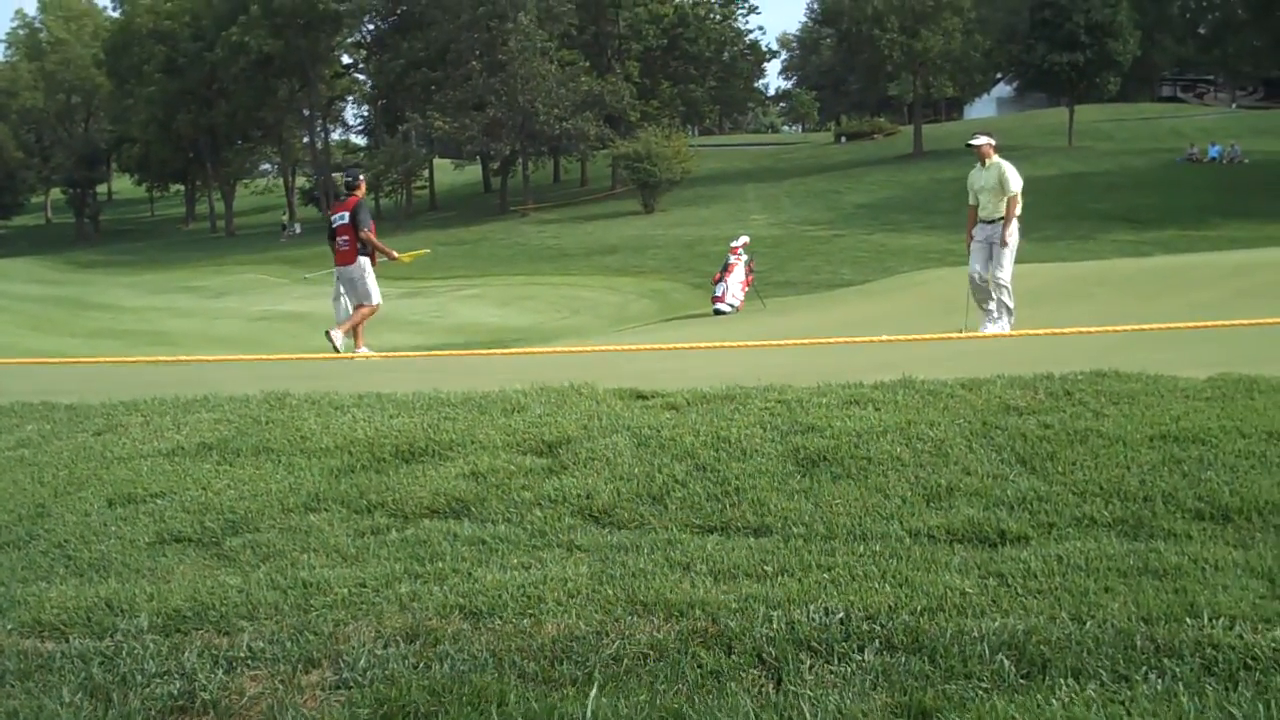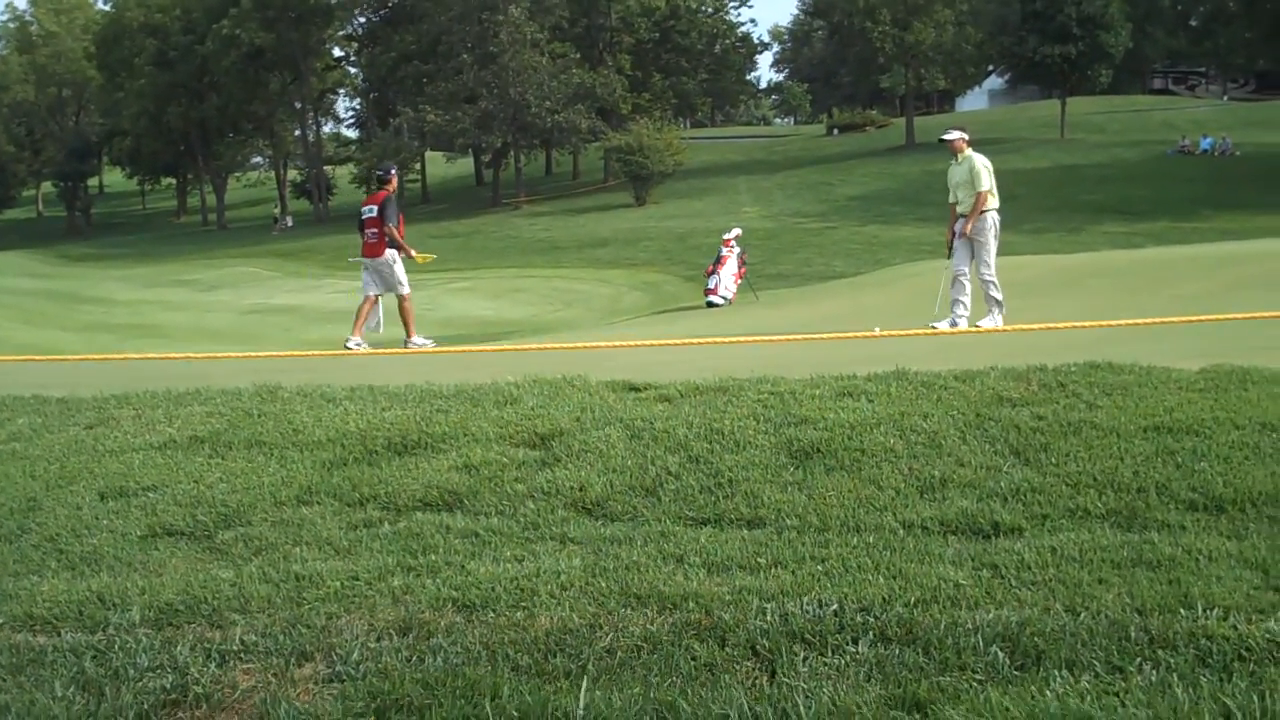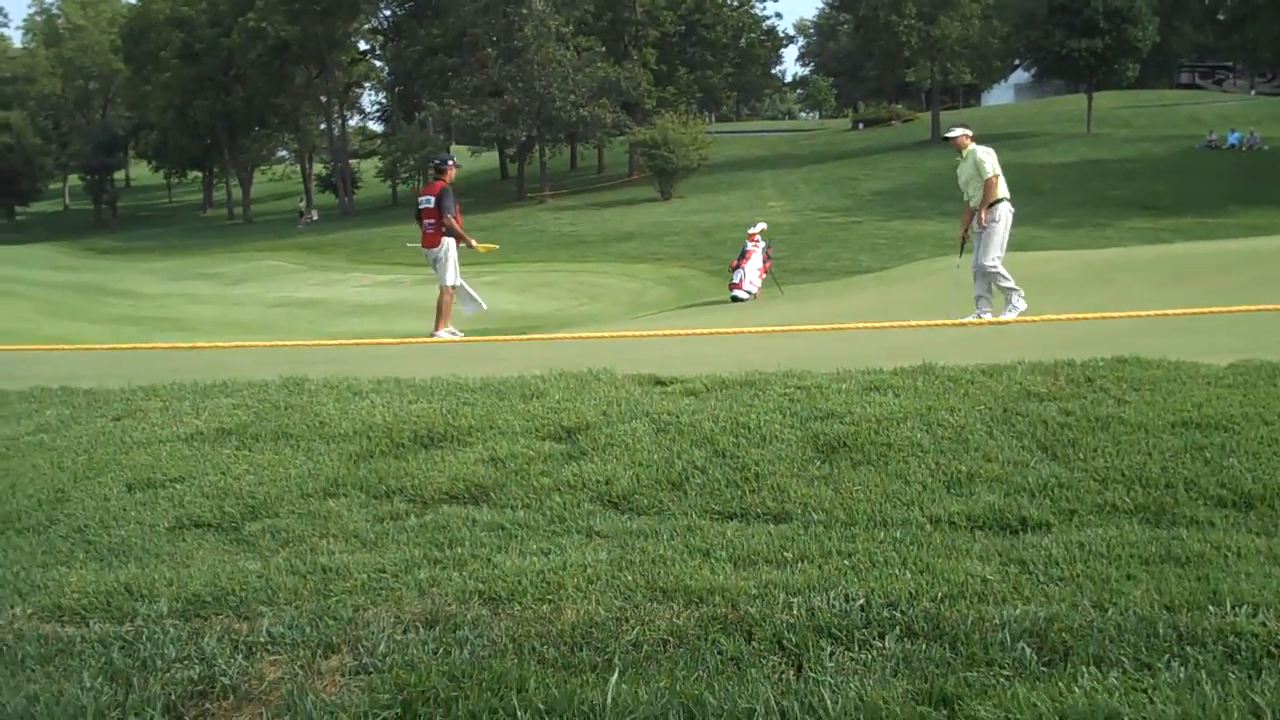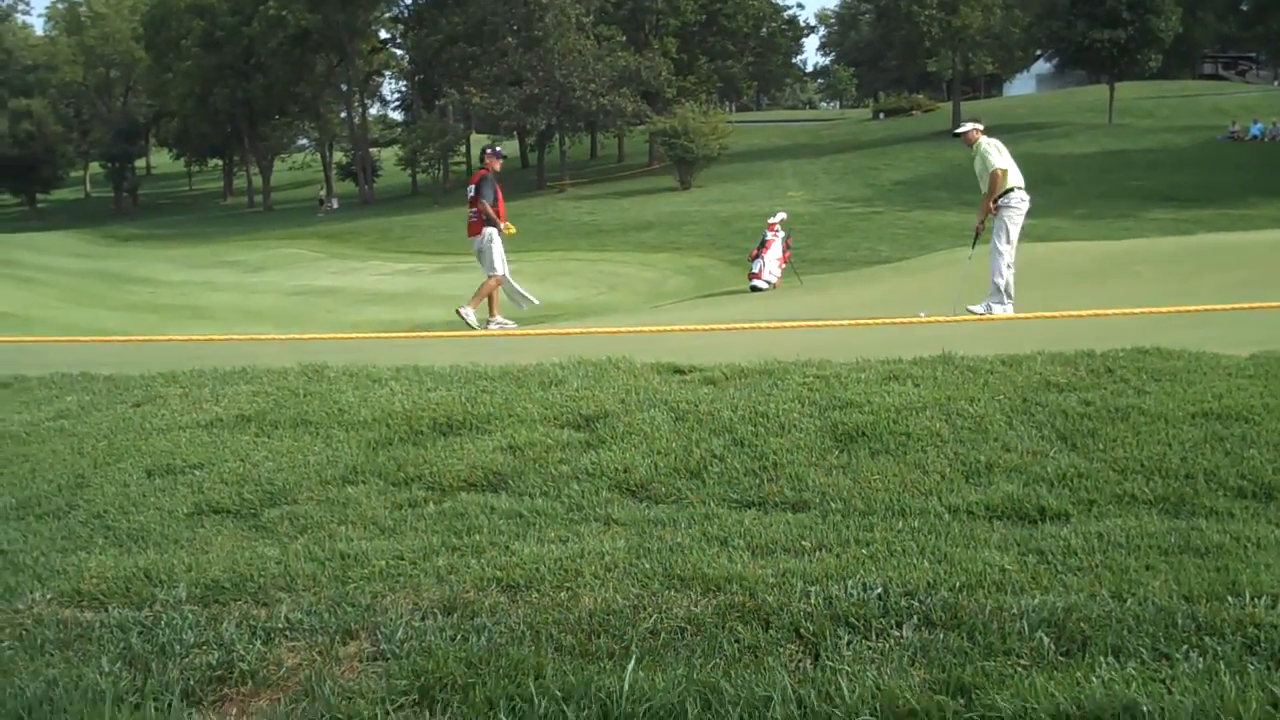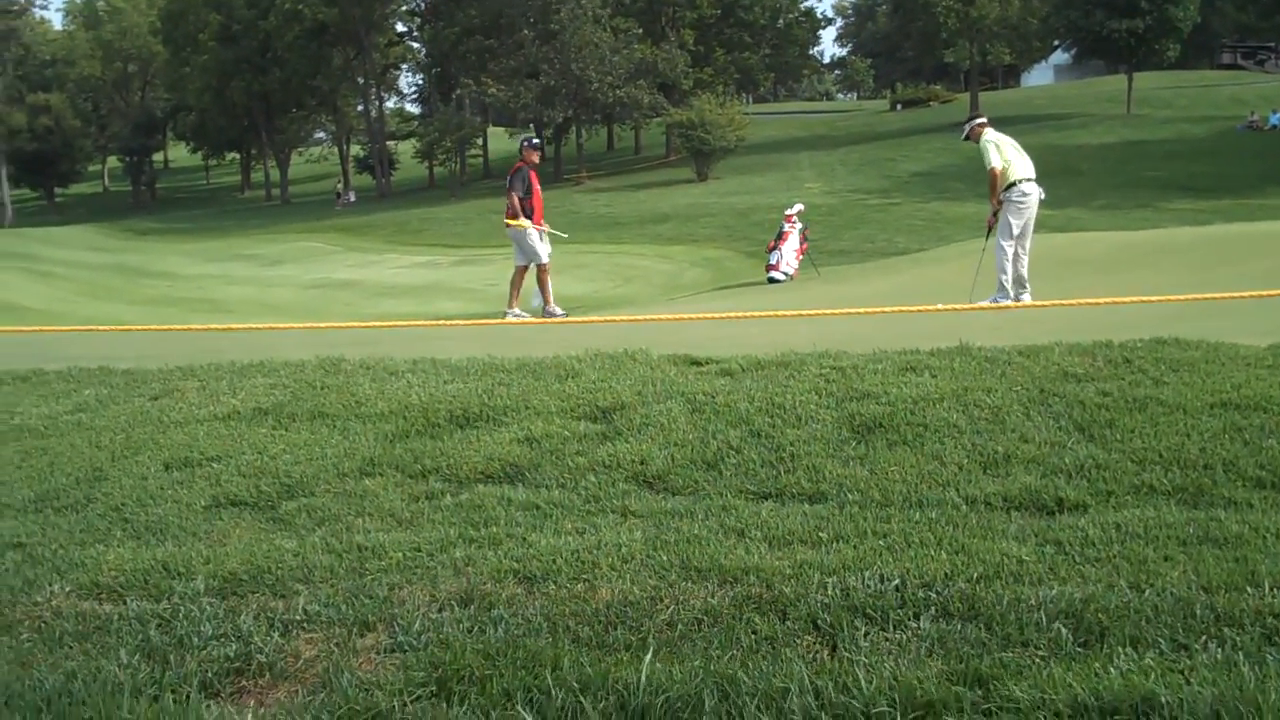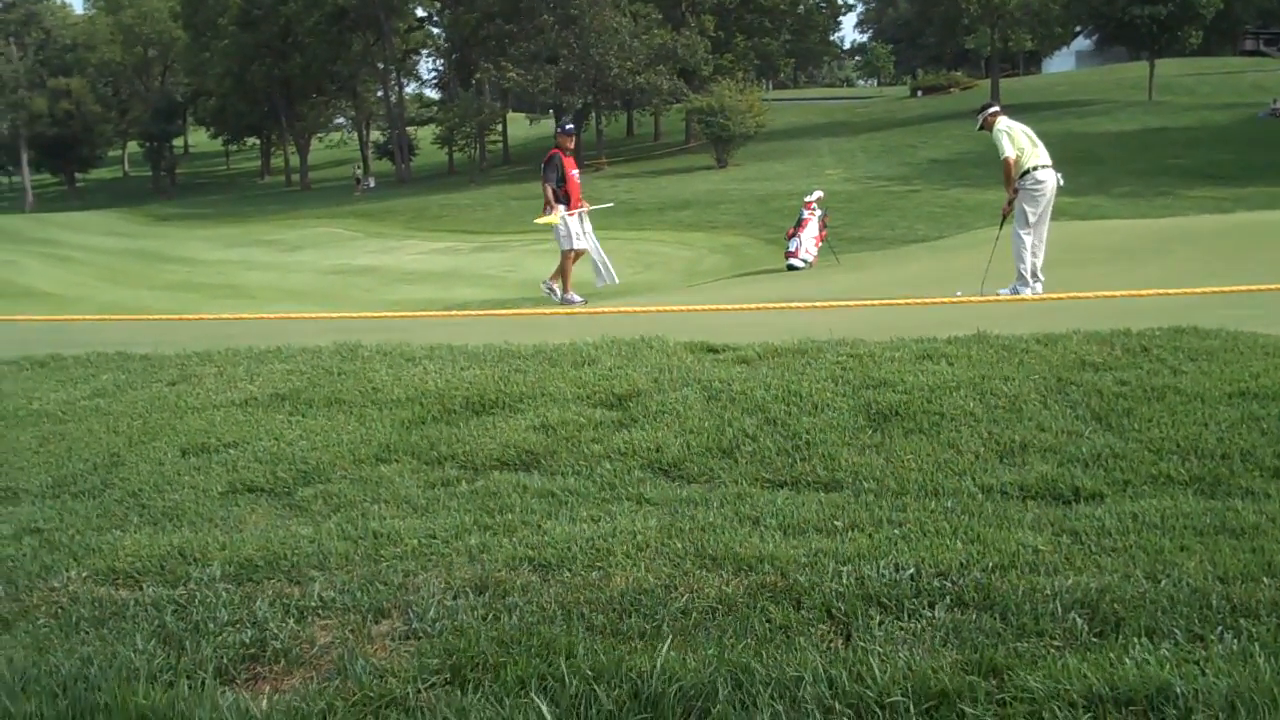
dt=0.4s
person 1, frame 1
left shoulder: (1004, 168)
right shoulder: (974, 174)
left elbow: (1013, 199)
left wrist: (1007, 229)
right wrist: (969, 232)
left hip: (1005, 227)
right hip: (982, 227)
left knee: (1000, 276)
right knee: (975, 273)
left ankle: (1004, 322)
right ankle: (990, 315)
person 1, frame 2
left shoulder: (977, 161)
right shoulder: (952, 169)
left elbow: (983, 195)
left wrist: (969, 222)
right wrist: (950, 230)
left hip: (983, 220)
right hip: (963, 223)
left knee: (985, 271)
right knee: (959, 271)
left ankle: (995, 314)
right ankle: (958, 317)
person 1, frame 3
left shoulder: (980, 153)
right shoulder: (961, 167)
left elbow: (992, 180)
left wrist: (981, 210)
right wrist: (965, 227)
left hip: (997, 212)
right hip: (981, 217)
left knee: (989, 263)
right knee: (978, 266)
left ankle: (1016, 299)
right ankle: (984, 312)
person 1, frame 4
left shoulder: (987, 145)
right shoulder: (978, 156)
left elbow: (997, 172)
right elbow: (987, 192)
left wrist: (989, 202)
right wrist: (981, 219)
left hip: (1012, 201)
right hip: (1004, 203)
left knee: (999, 250)
right knee: (1003, 254)
left ankle: (996, 303)
right ankle: (1005, 304)
person 1, frame 5
left shoulder: (987, 140)
right shoulder: (1000, 138)
left elbow: (995, 171)
left wrist: (993, 198)
right wrist: (996, 211)
left hip: (1018, 193)
right hip: (1030, 191)
left knee: (1004, 244)
right knee: (1019, 247)
left ankle: (1003, 297)
right ankle: (1022, 293)
person 1, frame 6
left shoulder: (1000, 129)
right shoulder: (1016, 126)
left elbow: (1009, 161)
left wrist: (1008, 188)
right wrist: (1012, 199)
left hip: (1034, 180)
right hip: (1049, 177)
left knee: (1022, 233)
right knee: (1037, 235)
left ankle: (1023, 285)
right ankle: (1035, 282)
person 2, frame 1
left shoulder: (336, 208)
right shoulder: (359, 204)
left elbow: (332, 240)
right elbow: (364, 234)
right wrist: (387, 252)
left hip: (341, 264)
right hip: (358, 262)
left knee: (357, 306)
right knee: (371, 305)
left ankle: (360, 348)
right ankle: (338, 331)
person 2, frame 2
left shoulder: (367, 201)
right shoulder: (388, 199)
left elbow: (362, 230)
right elbow: (389, 228)
right wrist: (407, 249)
left hip: (368, 255)
right hip: (386, 254)
left knee: (370, 298)
right knee: (404, 295)
left ankle: (354, 338)
right ankle: (412, 338)
person 2, frame 3
left shoulder: (424, 190)
right shoulder: (444, 189)
left elbow: (419, 219)
right elbow: (447, 219)
right wrist: (467, 239)
left hip: (428, 244)
right hip: (444, 243)
left knee: (448, 286)
right knee: (447, 288)
left ankle: (444, 327)
right ankle: (438, 331)
person 2, frame 4
left shoulder: (477, 179)
right shoulder: (486, 177)
right elbow: (482, 204)
right wrist: (499, 223)
left hip: (477, 233)
right hip: (488, 233)
left knee: (493, 276)
right knee: (496, 277)
left ankle: (494, 317)
right ankle: (468, 308)
person 2, frame 5
left shoulder: (528, 170)
right shoulder: (521, 170)
right elbow: (512, 195)
left wrist: (540, 221)
right wrist: (520, 216)
left hip: (524, 226)
right hip: (524, 225)
left knee: (521, 267)
right knee: (543, 264)
left ankle: (512, 309)
right ankle: (548, 306)
person 2, frame 6
left shoulder: (569, 155)
right shoulder: (555, 157)
right elbow: (547, 184)
left wrist: (580, 200)
right wrist: (553, 206)
left hip: (572, 210)
right hip: (561, 210)
left knee: (580, 249)
right knee: (569, 251)
left ankle: (552, 282)
right ankle: (566, 293)
